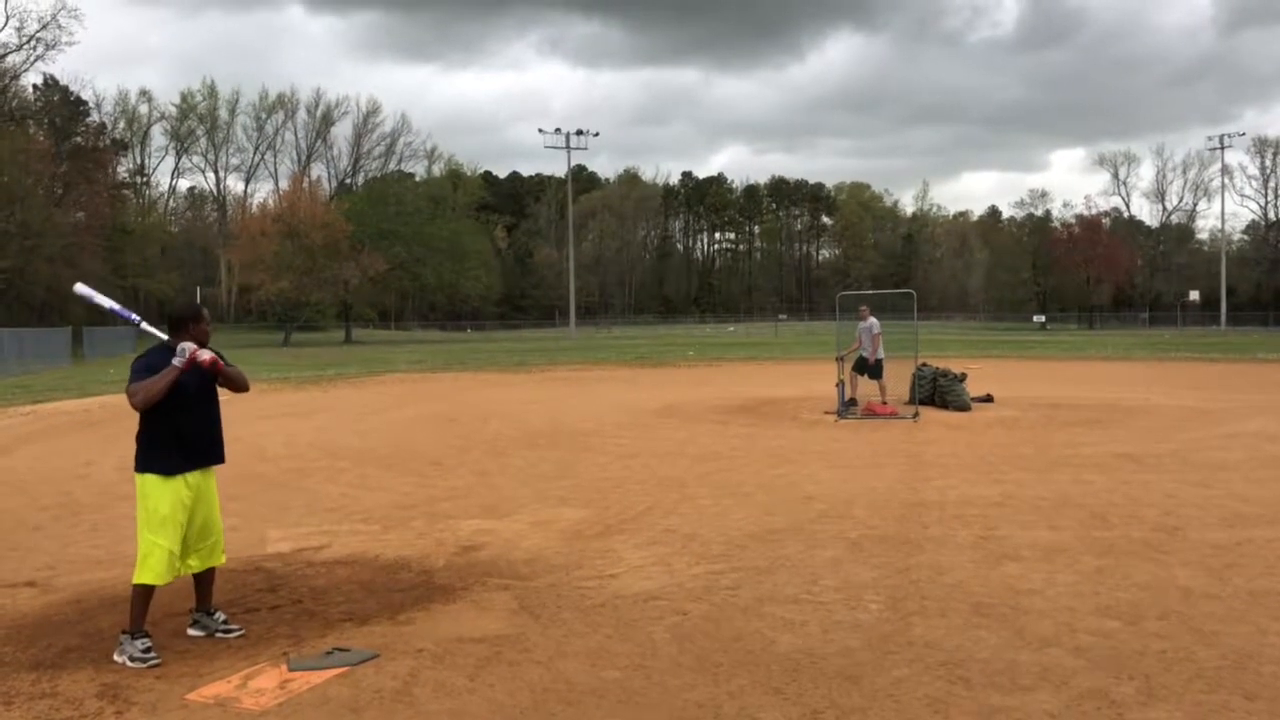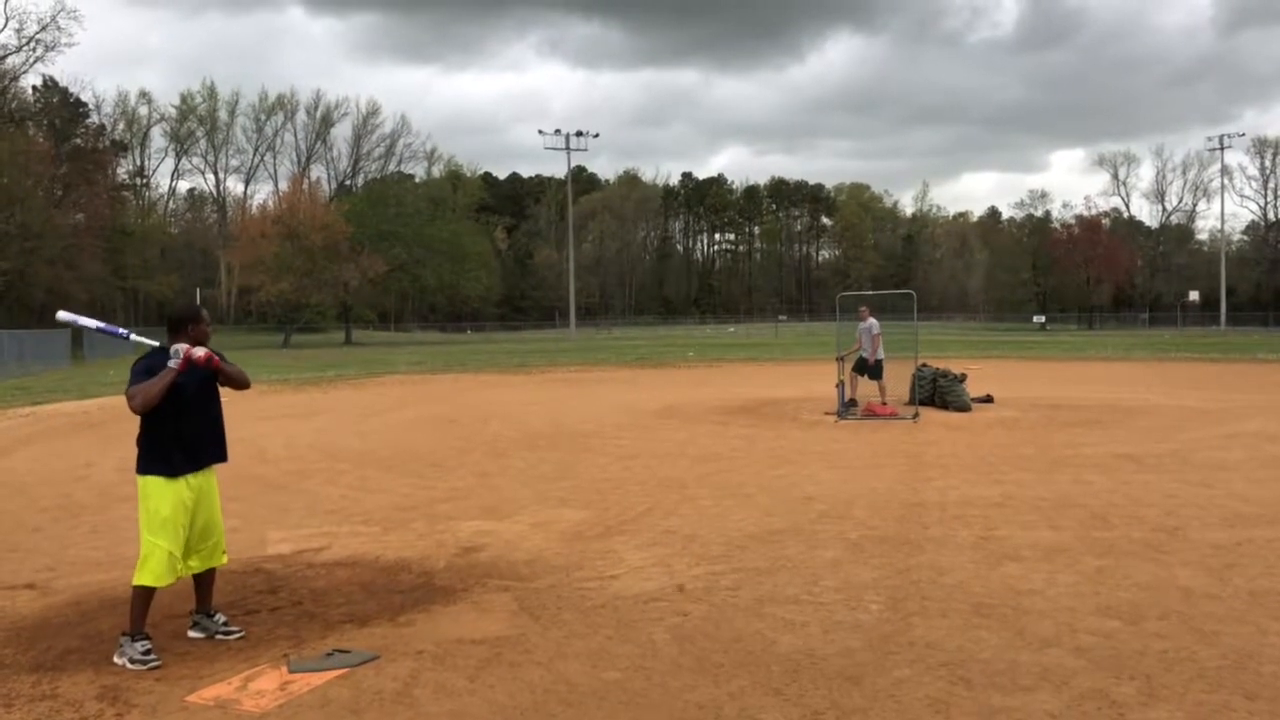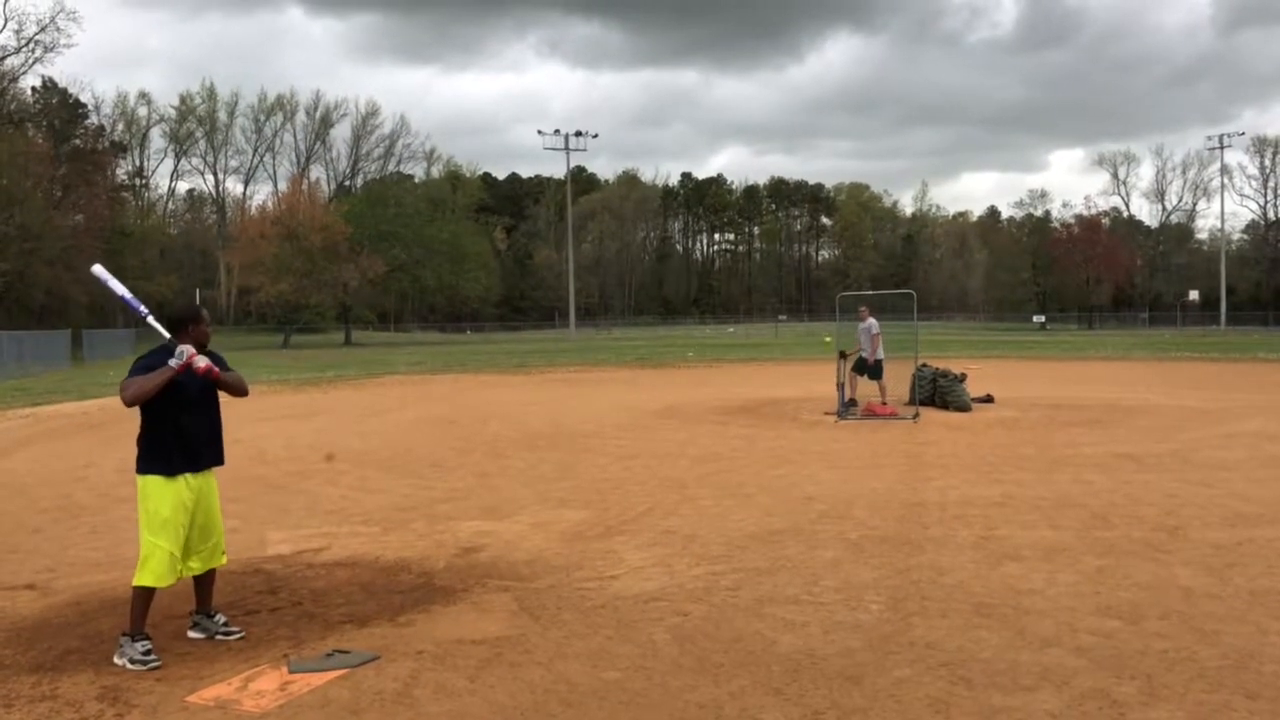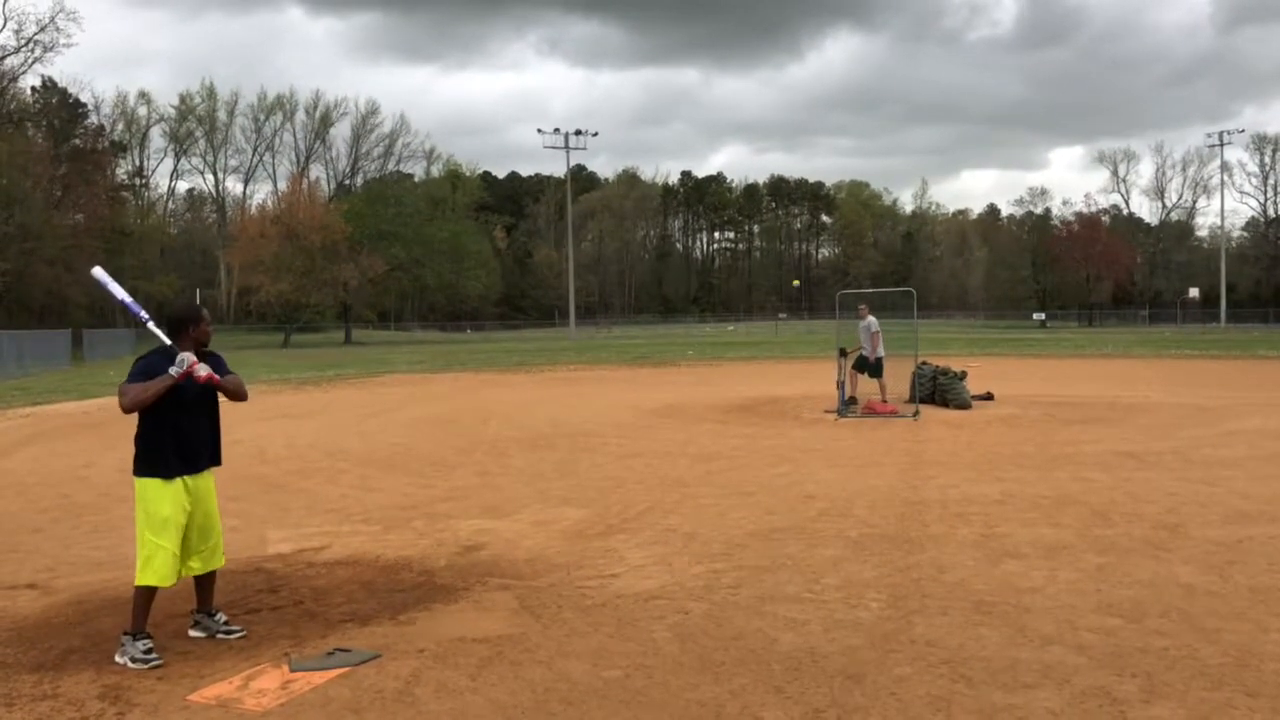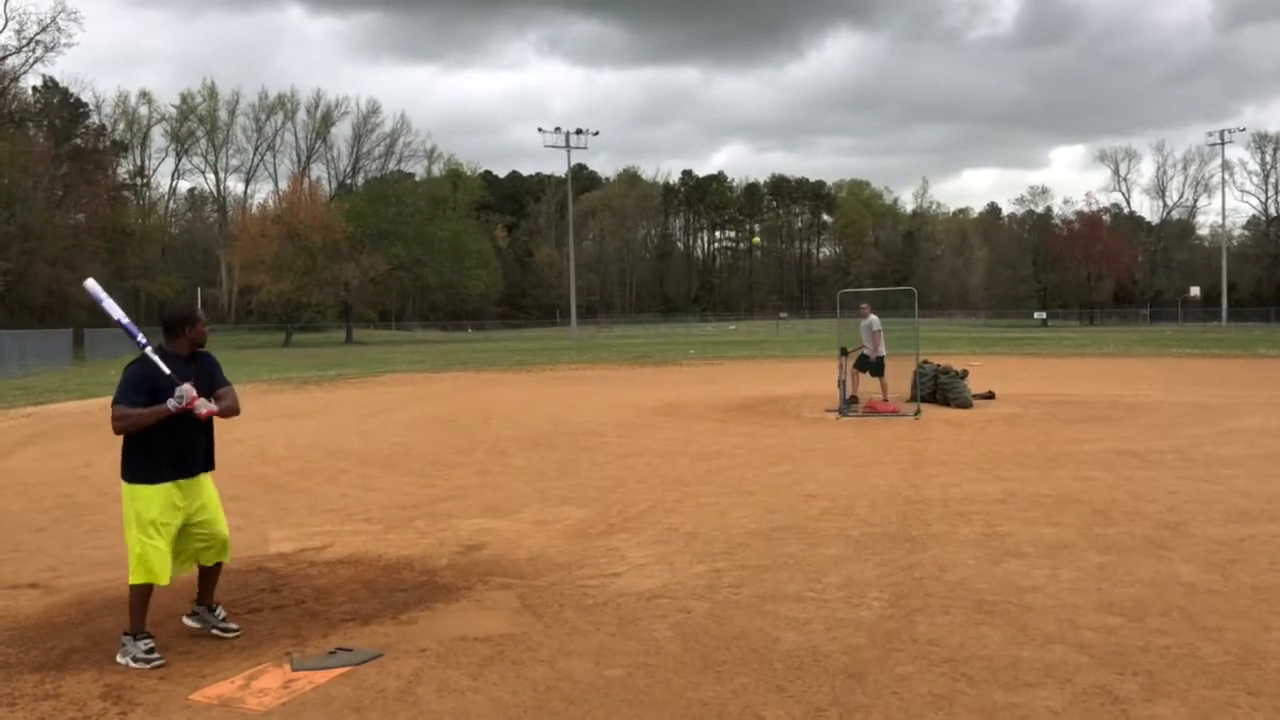
dt=0.2s
person 1, frame 1
left shoulder: (207, 358)
right shoulder: (150, 361)
left elbow: (242, 384)
right elbow: (139, 399)
left wrist: (215, 362)
right wrist: (178, 364)
left hip: (202, 467)
right hip: (161, 473)
left knee: (208, 542)
right knee: (156, 554)
left ankle: (204, 615)
right ankle: (132, 637)
person 1, frame 2
left shoulder: (205, 360)
right shoulder: (149, 363)
left elbow: (243, 382)
right elbow: (138, 403)
left wrist: (214, 362)
right wrist: (173, 367)
left hip: (202, 470)
right hip: (163, 475)
left knee: (207, 544)
right knee: (157, 556)
left ankle: (203, 617)
right ankle: (132, 639)
person 1, frame 3
left shoulder: (209, 359)
right shoulder: (152, 362)
left elbow: (241, 388)
right elbow: (129, 396)
left wrist: (213, 372)
right wrist: (173, 366)
left hip: (202, 470)
right hip: (163, 475)
left knee: (207, 545)
right knee: (157, 556)
left ankle: (204, 617)
right ankle: (132, 639)
person 1, frame 4
left shoulder: (210, 360)
right shoulder: (151, 364)
left elbow: (241, 392)
right elbow: (127, 402)
left wrist: (213, 379)
right wrist: (174, 373)
left hip: (199, 472)
right hip: (160, 477)
left knee: (207, 547)
right knee: (157, 557)
left ankle: (205, 616)
right ankle: (133, 638)
person 1, frame 5
left shoulder: (205, 363)
right shoulder: (143, 370)
left elbow: (233, 404)
right elbow: (119, 422)
left wrist: (212, 407)
right wrist: (170, 405)
left hip: (195, 475)
right hip: (150, 480)
left knee: (215, 540)
right knee: (148, 559)
left ankle: (204, 609)
right ankle: (134, 638)
